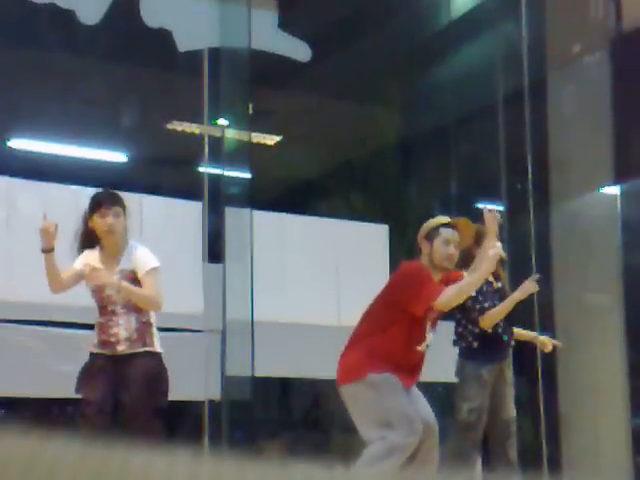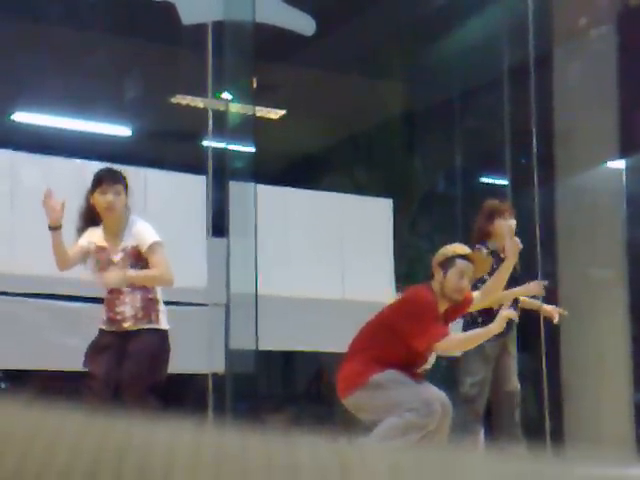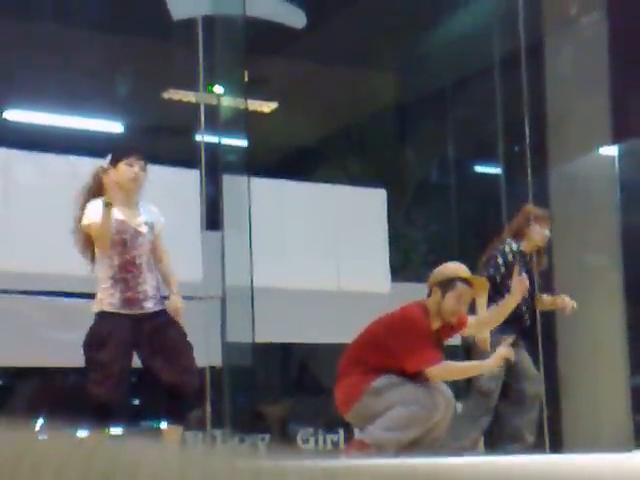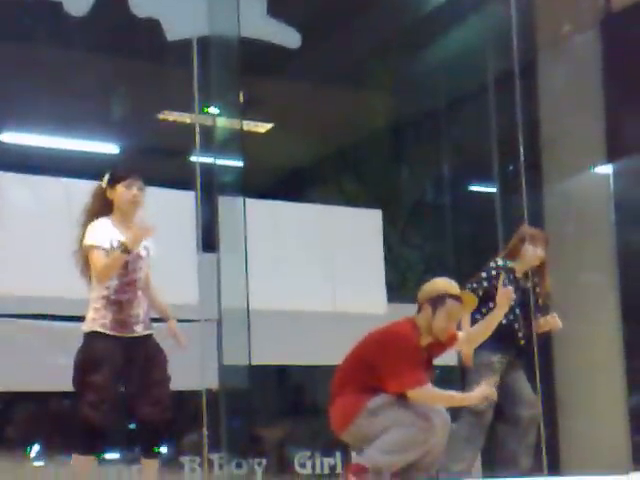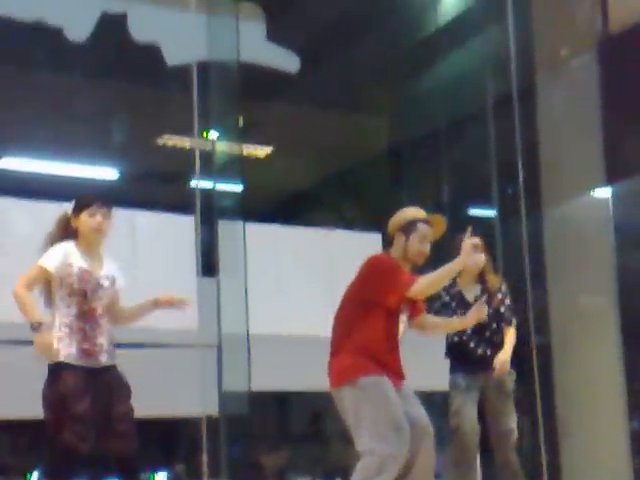
dt=1s
person 1, frame 1
left shoulder: (139, 254)
right shoulder: (89, 257)
left elbow: (155, 302)
right elbow: (57, 286)
left wrist: (115, 281)
right wrist: (48, 248)
left hip: (142, 352)
right hip: (103, 352)
left knee: (141, 421)
right knee: (91, 416)
person 1, frame 2
left shoulder: (140, 230)
right shoulder: (92, 235)
left elbow: (165, 276)
right elbow: (64, 264)
left wrist: (123, 275)
right wrist: (55, 225)
left hip: (148, 327)
right hip: (112, 328)
left knee: (136, 395)
right knee: (98, 394)
person 1, frame 3
left shoulder: (149, 211)
right shoulder: (97, 207)
right elbow: (102, 244)
left wrist: (174, 293)
right wrist: (109, 201)
left hip: (152, 309)
right hip: (114, 311)
left knee: (184, 377)
right knee: (107, 388)
person 1, frame 4
left shoulder: (141, 235)
right shoulder: (100, 228)
right elbow: (99, 275)
left wrist: (168, 317)
right wrist: (128, 246)
left hip: (140, 336)
right hip: (104, 334)
left knee: (155, 413)
right knee: (95, 414)
person 1, frame 5
left shoulder: (110, 267)
right shoulder: (62, 254)
right elbow: (20, 287)
left wrist: (155, 304)
right wrist: (39, 327)
left hip: (104, 365)
right hip: (68, 363)
left knee: (124, 441)
right knee: (73, 444)
person 2, frame 1
left shoulder: (497, 281)
right elbow: (485, 321)
left wrist: (535, 337)
right wrist: (518, 294)
left hip: (501, 361)
right hip: (476, 363)
left knee: (505, 425)
right knee: (470, 426)
person 2, frame 2
left shoulder: (506, 256)
right shoulder: (480, 254)
left wrist: (541, 307)
left hip: (505, 336)
left knee: (509, 397)
right knee: (474, 400)
person 2, frame 3
left shoulder: (531, 259)
right shoulder: (506, 250)
left elbow: (536, 299)
right elbow: (484, 284)
left wrist: (558, 300)
left hip: (512, 334)
right hip: (494, 331)
left knee: (531, 386)
right knee: (487, 390)
left ankle: (514, 446)
right ankle: (462, 447)
person 2, frame 4
left shoulder: (532, 283)
right shoulder: (499, 267)
left elbow: (531, 324)
left wrist: (548, 322)
left hip: (511, 354)
right hip: (487, 349)
left knee: (528, 409)
right knee: (480, 409)
person 2, frame 5
left shoulder: (497, 287)
right shoulder: (445, 291)
left elbow: (509, 325)
left wrist: (506, 352)
left hip: (496, 369)
right hip: (462, 372)
left knee: (505, 432)
right knee: (465, 430)
person 3, frame 1
left shoulder: (441, 279)
right shoulder: (412, 272)
left elbow: (472, 279)
right elbow: (445, 301)
left wrist: (491, 236)
right wrist: (485, 269)
left hip: (398, 374)
right hip: (366, 370)
left knee: (427, 428)
right knee: (402, 431)
person 3, frame 2
left shoulder: (448, 300)
right shoulder: (420, 300)
left elbow: (486, 297)
right elbow: (445, 345)
left wrist: (510, 260)
right wrist: (494, 327)
left hip: (387, 375)
right hip: (362, 378)
left knee: (441, 407)
right knee: (425, 409)
person 3, frame 3
left shoulder: (442, 317)
right shoulder: (412, 319)
left elbow: (479, 324)
right elbow: (436, 372)
left wrist: (514, 297)
right wrist: (487, 364)
left hip: (383, 387)
right hip: (357, 391)
left knee: (442, 400)
right knee: (433, 400)
right ankle: (364, 448)
person 3, frame 4
left shoulder: (430, 334)
right shoulder: (402, 337)
left elbow: (468, 340)
right elbow: (418, 393)
left wrist: (499, 311)
right wrist: (470, 397)
left hip: (381, 400)
right hip: (354, 407)
left knee: (439, 421)
right knee: (426, 423)
person 3, frame 5
left shoulder: (402, 277)
right shoulder: (380, 266)
left elbow: (421, 323)
right elbow: (420, 289)
left wrist: (466, 321)
right wrist: (461, 260)
left hip: (387, 372)
right hip: (357, 371)
left knee: (420, 432)
right knee: (389, 442)
